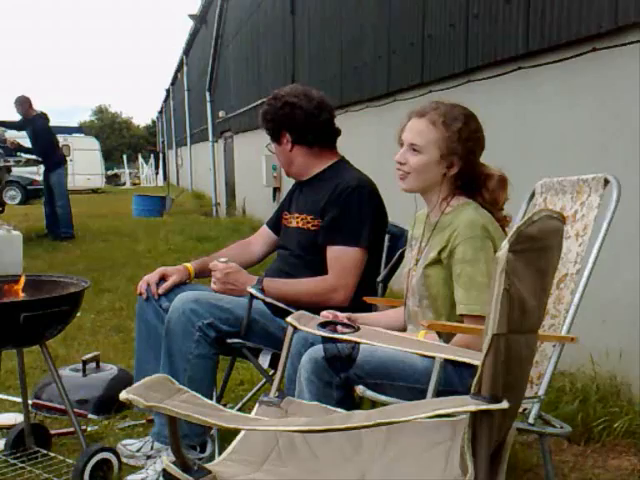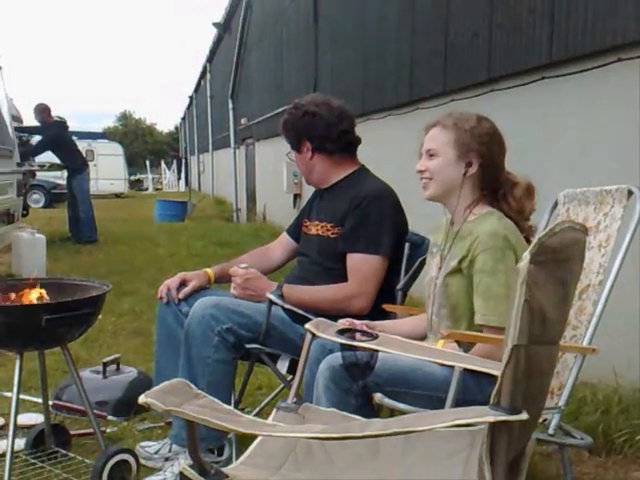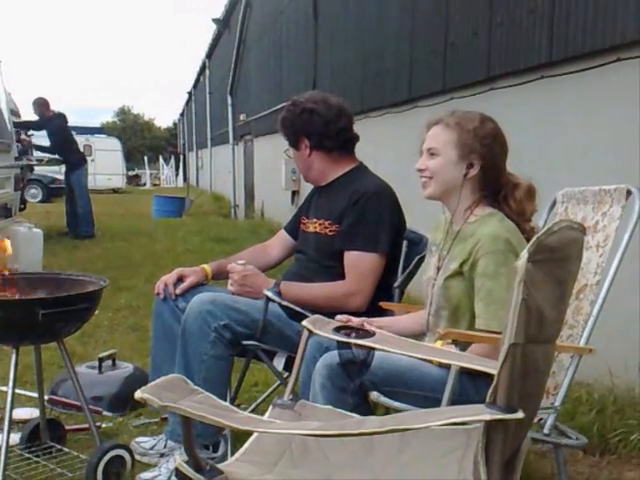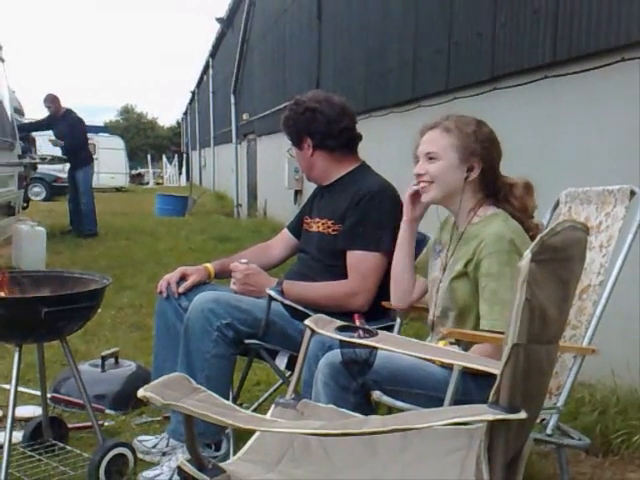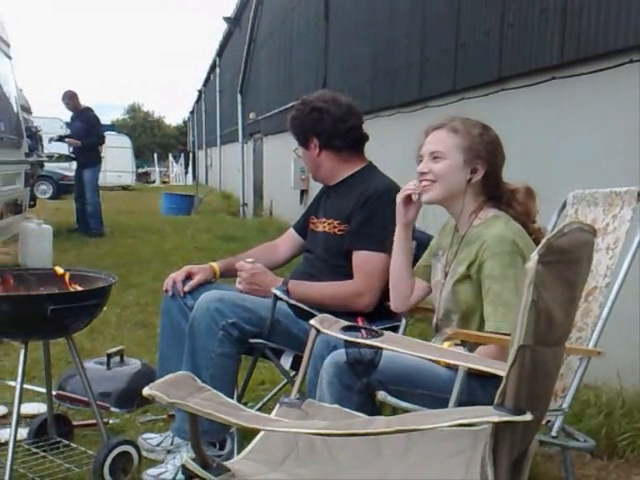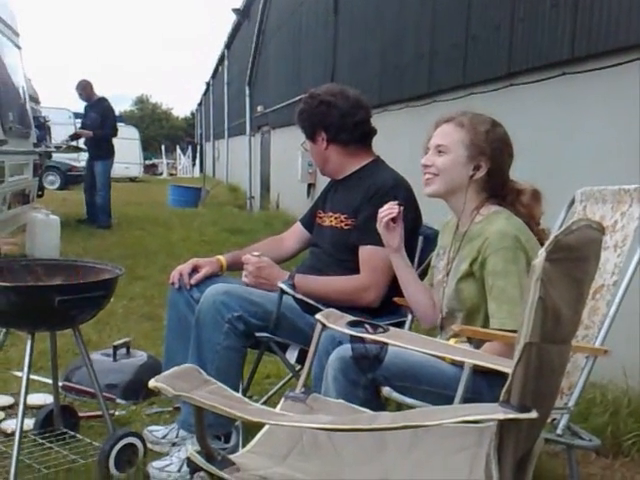
dt=0.4s
person 1, frame 1
left shoulder: (351, 190)
right shoulder: (302, 188)
left elbow: (339, 291)
right elbow: (255, 245)
left wrist: (253, 285)
right wrist: (189, 268)
right hip: (274, 303)
left knee: (192, 311)
right knee: (156, 296)
left ankle: (185, 445)
right ankle: (163, 423)
person 1, frame 2
left shoulder: (372, 199)
right shoulder: (322, 196)
left elbow: (358, 298)
right elbow: (274, 252)
left wrist: (273, 291)
right wrist: (209, 274)
right hip: (293, 310)
left knee: (211, 315)
right knee: (177, 300)
left ankle: (202, 448)
right ankle: (182, 428)
person 1, frame 3
left shoulder: (370, 196)
right shoulder: (321, 193)
left elbow: (356, 296)
right elbow: (272, 248)
left wrist: (270, 289)
right wrist: (207, 270)
right hip: (291, 306)
left knee: (207, 311)
right knee: (174, 295)
left ankle: (198, 444)
right ankle: (178, 424)
person 1, frame 4
left shoulder: (372, 195)
right shoulder: (325, 193)
left elbow: (358, 295)
right elbow: (275, 248)
left wrist: (273, 287)
right wrist: (209, 269)
right hip: (293, 306)
left knee: (211, 310)
right knee: (177, 296)
left ankle: (199, 443)
right ankle: (179, 422)
person 1, frame 5
left shoulder: (377, 195)
right shoulder: (330, 193)
left elbow: (364, 295)
right elbow: (281, 247)
left wrist: (279, 287)
right wrist: (215, 268)
right hip: (299, 305)
left knee: (215, 309)
right knee: (183, 294)
left ankle: (205, 442)
right ankle: (183, 423)
person 1, frame 6
left shoulder: (385, 190)
right shoulder: (337, 187)
left elbow: (370, 290)
right elbow: (287, 241)
left wrist: (285, 281)
right wrist: (221, 261)
right hip: (305, 299)
left knee: (222, 302)
right knee: (189, 287)
left ankle: (210, 435)
right ankle: (189, 417)
person 2, frame 1
left shoulder: (470, 227)
right shoulder: (423, 220)
left elbow: (477, 339)
left wrist: (391, 347)
right wrist: (355, 320)
left hip: (461, 369)
right hip: (425, 354)
left knee: (321, 361)
right knee: (306, 340)
person 2, frame 2
left shoulder: (491, 235)
right shoulder: (449, 229)
left elbow: (495, 349)
left wrist: (413, 356)
right wrist: (374, 327)
left hip: (480, 379)
right hip: (446, 362)
left knee: (339, 369)
person 2, frame 3
left shoulder: (493, 238)
right shoulder: (446, 228)
left elbow: (492, 351)
left wrist: (421, 355)
right wrist: (372, 324)
left hip: (477, 380)
right hip: (441, 361)
left knee: (336, 367)
right knee: (322, 344)
person 2, frame 4
left shoulder: (497, 237)
right shoulder: (449, 227)
left elbow: (496, 351)
right elbow: (402, 298)
left wrist: (415, 356)
right wrist: (408, 224)
left hip: (481, 380)
right hip: (444, 360)
left knee: (338, 366)
right knee: (325, 344)
person 2, frame 5
left shoulder: (499, 239)
right shoulder: (450, 230)
left elbow: (501, 352)
right elbow: (401, 301)
left wrist: (429, 358)
right wrist: (403, 227)
left hip: (487, 382)
right hip: (449, 362)
left knee: (343, 366)
right knee: (329, 343)
person 2, frame 6
left shoulder: (500, 234)
right shoulder: (452, 228)
left elbow: (507, 348)
right elbow: (431, 317)
left wrist: (435, 358)
right wrist: (395, 250)
left hip: (492, 379)
right hip: (456, 359)
left knee: (349, 361)
person 3, frame 1
left shoulder: (40, 124)
right shoulder: (29, 120)
left elbow: (40, 151)
right elbow: (17, 126)
left wrist: (18, 147)
left hip: (57, 165)
right hip: (49, 165)
left knee: (61, 201)
right knee: (49, 200)
left ankle: (67, 233)
right ankle: (53, 231)
person 3, frame 2
left shoulder: (54, 132)
right shoulder: (52, 126)
left elbow: (34, 150)
right elbow: (35, 130)
left hip: (79, 169)
right hip: (73, 169)
left knee: (83, 204)
right knee: (72, 203)
left ankle: (90, 236)
right ankle: (76, 234)
person 3, frame 3
left shoulder: (57, 125)
right shoulder: (49, 121)
left elbow: (54, 150)
right elbow: (32, 125)
left wrist: (32, 145)
right wrist: (12, 125)
left hip: (77, 164)
right hip: (70, 164)
left knee: (81, 199)
right knee: (70, 199)
left ankle: (87, 231)
right ankle: (74, 229)
person 3, frame 4
left shoulder: (74, 120)
right shoulder: (53, 119)
left elbow: (83, 142)
right elbow: (34, 126)
left wrist: (63, 144)
left hip: (84, 163)
right hip: (73, 163)
left knee: (85, 198)
right knee: (73, 198)
left ankle: (91, 229)
right ankle: (76, 227)
person 3, frame 5
left shoulder: (90, 117)
right shoulder: (74, 117)
left elbow: (100, 140)
left wrist: (80, 143)
right wrist: (60, 138)
left hip: (91, 163)
right hip: (80, 163)
left knee: (91, 198)
right knee: (79, 197)
left ankle: (97, 229)
right ankle: (82, 226)
person 3, frame 6
left shoulder: (105, 107)
right shoulder: (88, 108)
left elbow: (113, 132)
right elbow: (84, 128)
left wrist: (92, 134)
right wrist: (71, 138)
left hip: (104, 156)
right hip: (92, 154)
left knee: (101, 189)
right knee: (88, 187)
left ankle: (104, 221)
right ankle: (92, 217)
